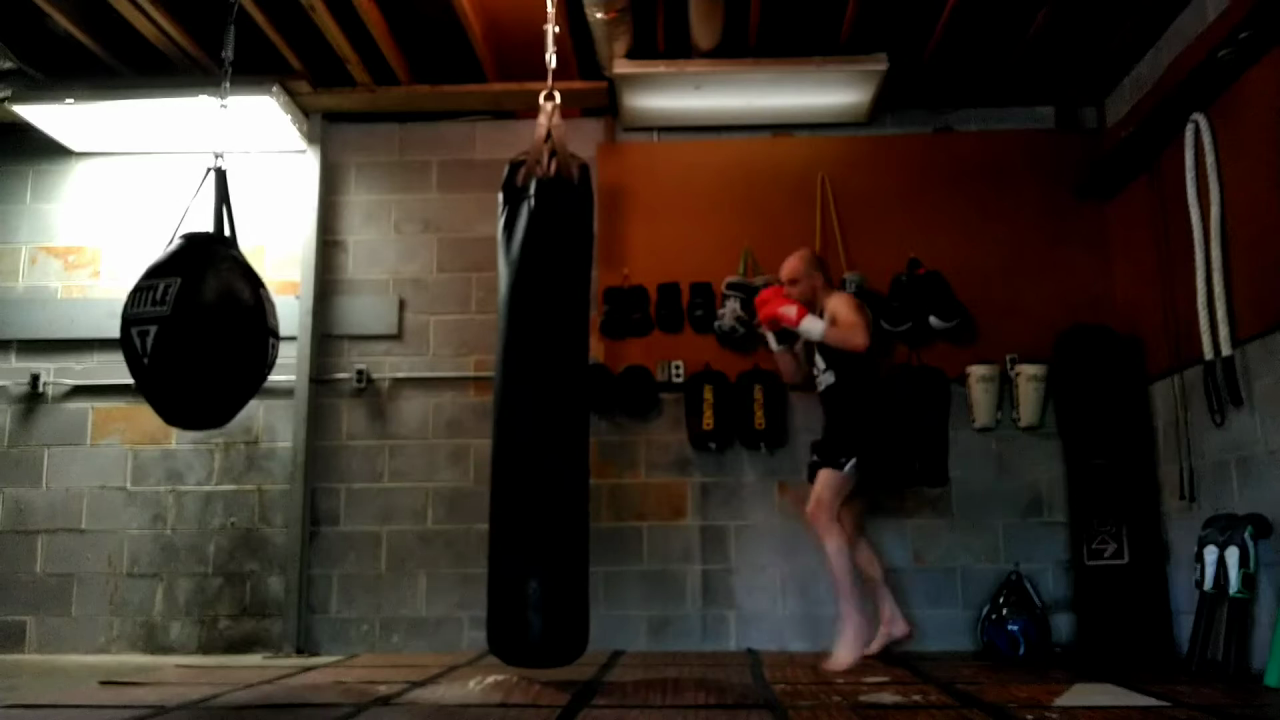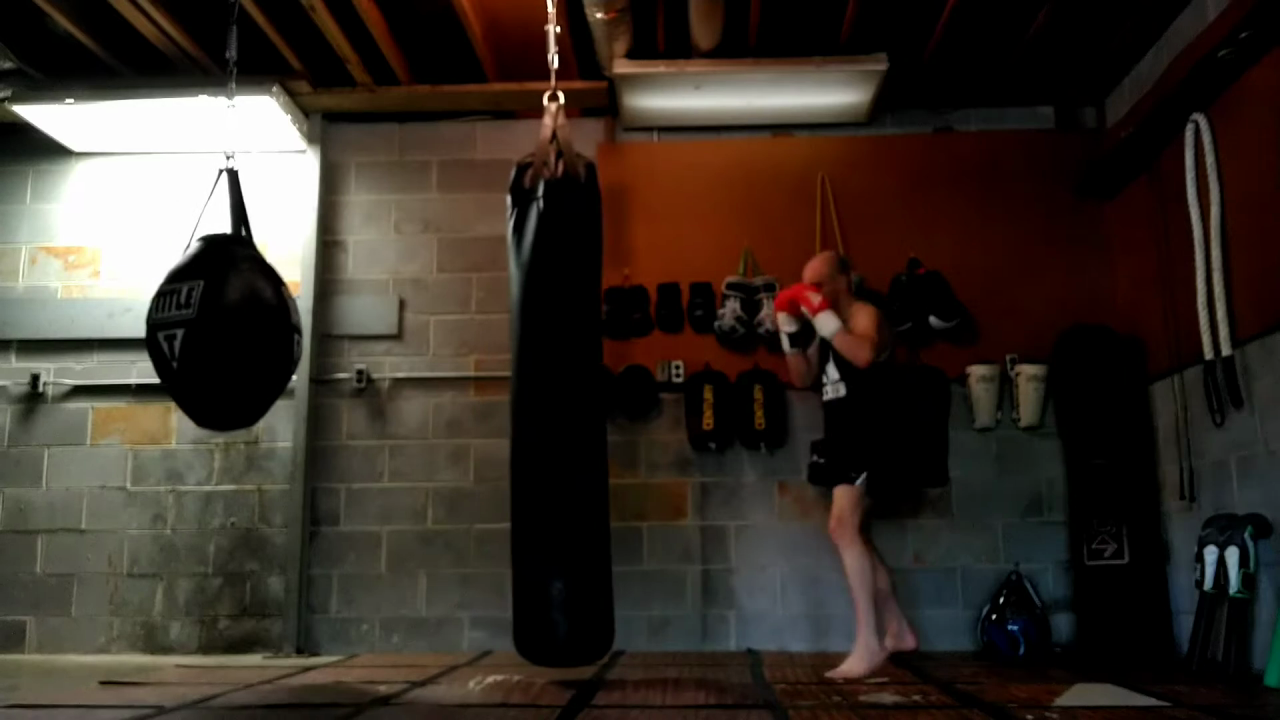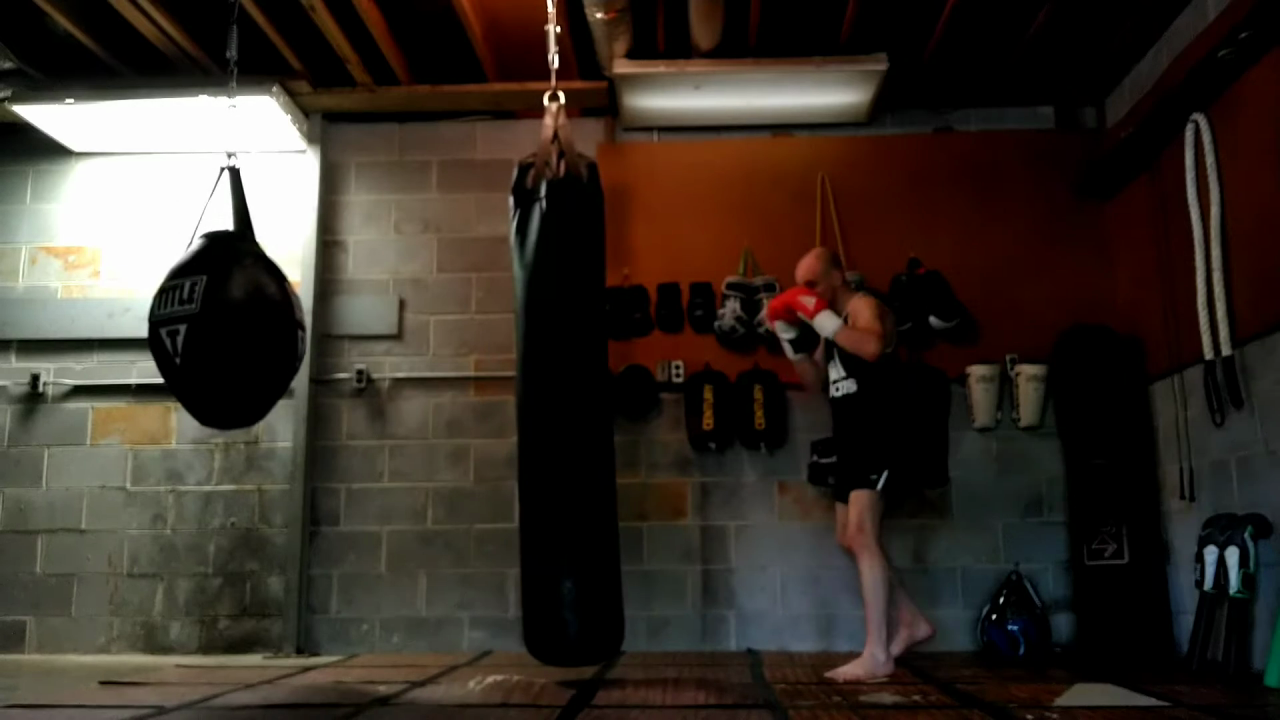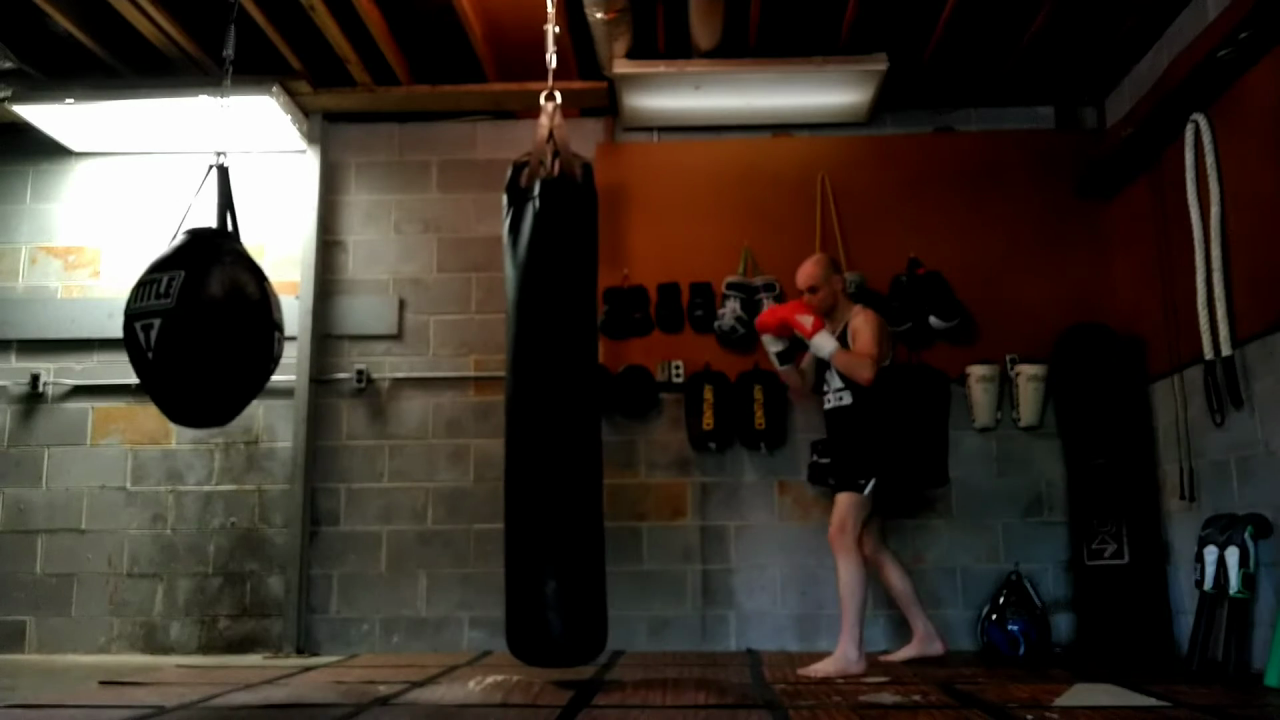
dt=0.5s
person 1, frame 1
left shoulder: (841, 304)
right shoulder: (817, 319)
left elbow: (860, 340)
right elbow: (794, 374)
left wrist: (801, 320)
right wrist: (776, 331)
left hip: (855, 426)
right hip: (842, 429)
left knee: (819, 511)
right knee: (847, 528)
left ankle: (852, 625)
right ankle: (891, 619)
person 1, frame 2
left shoulder: (864, 314)
right shoulder: (827, 323)
left elbow: (864, 356)
right elbow: (803, 377)
left wrist: (821, 315)
right wrist: (790, 322)
left hip: (865, 439)
right hip: (842, 442)
left knee: (841, 527)
right knee: (856, 538)
left ankle: (867, 645)
right ankle: (898, 631)
person 1, frame 3
left shoulder: (865, 306)
right shoulder: (833, 321)
left elbow: (872, 348)
right elbow: (816, 380)
left wrist: (819, 316)
right wrist: (789, 332)
left hip: (875, 437)
right hip: (851, 441)
left knee: (861, 534)
right knee: (850, 539)
left ankle: (877, 655)
right ankle: (911, 621)
person 1, frame 4
left shoulder: (864, 320)
right shoulder: (822, 326)
left elbow: (866, 372)
right elbow: (804, 385)
left wrist: (815, 335)
right wrist: (777, 345)
left hip: (871, 448)
right hip: (850, 450)
left knee: (841, 536)
right knee: (871, 548)
left ankle: (849, 652)
right ankle: (924, 635)
